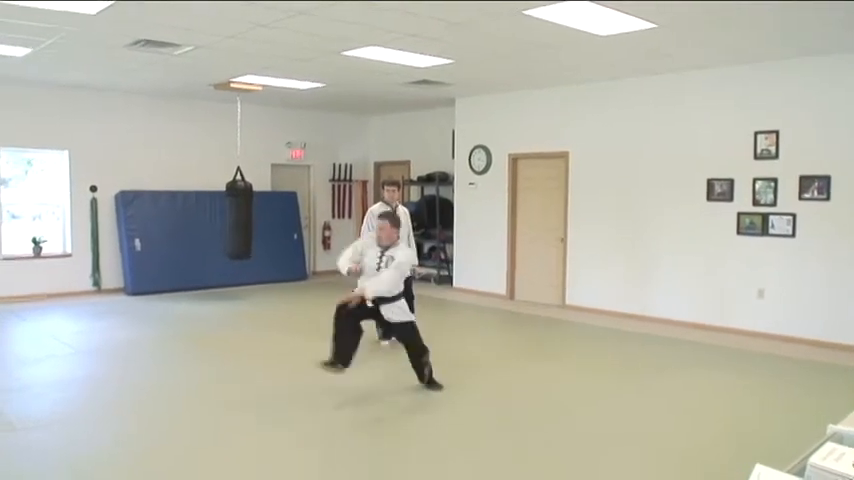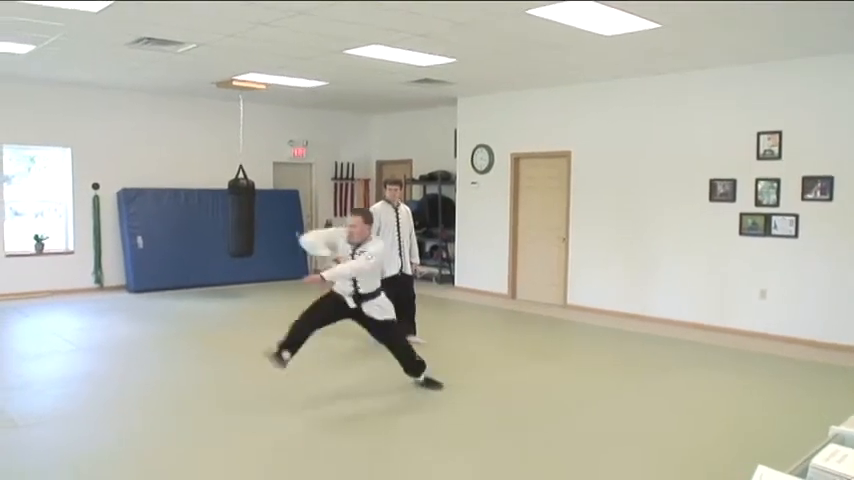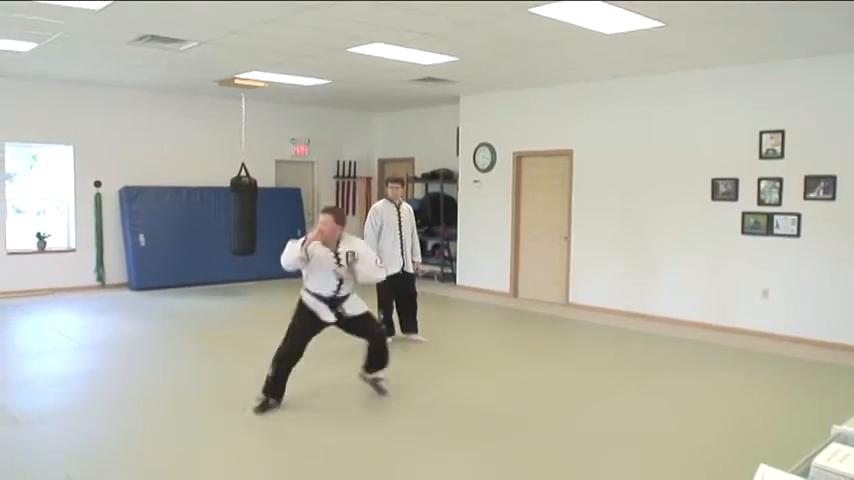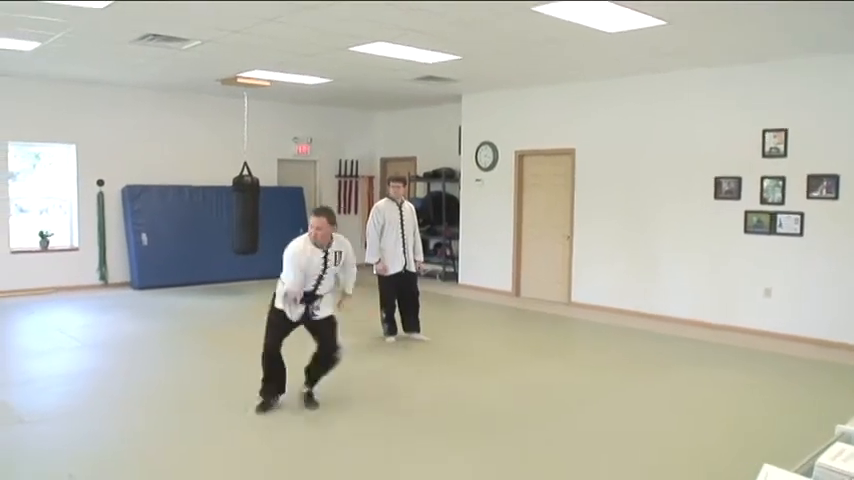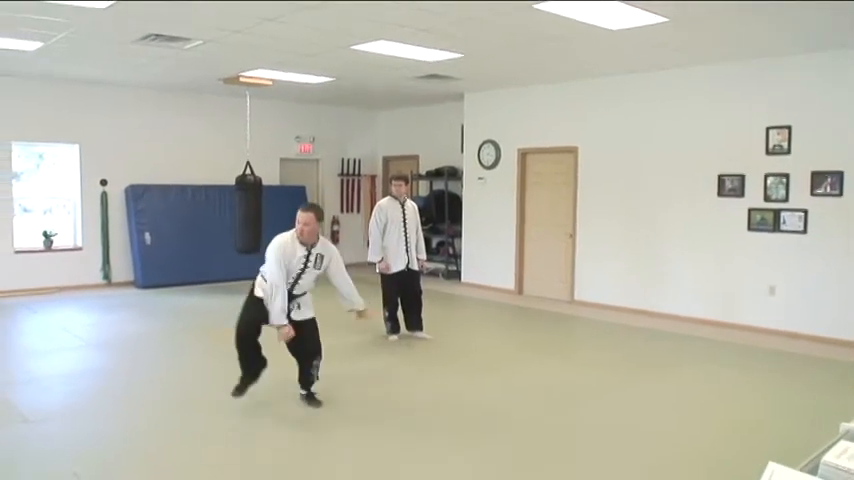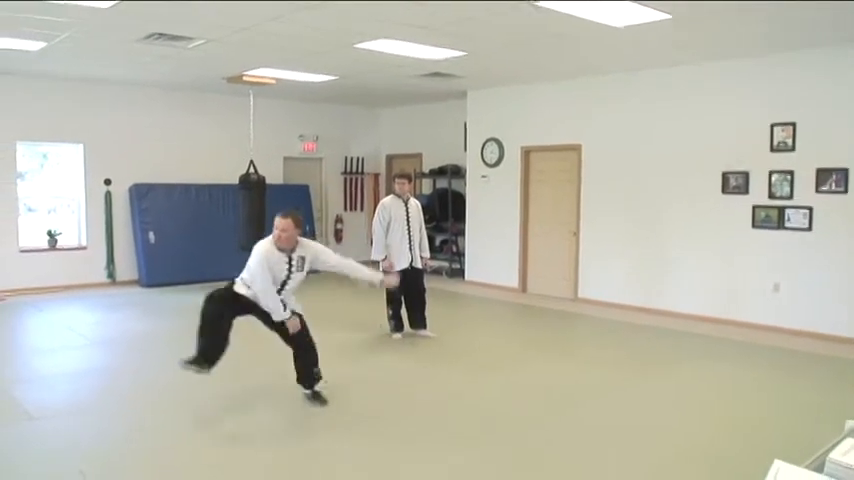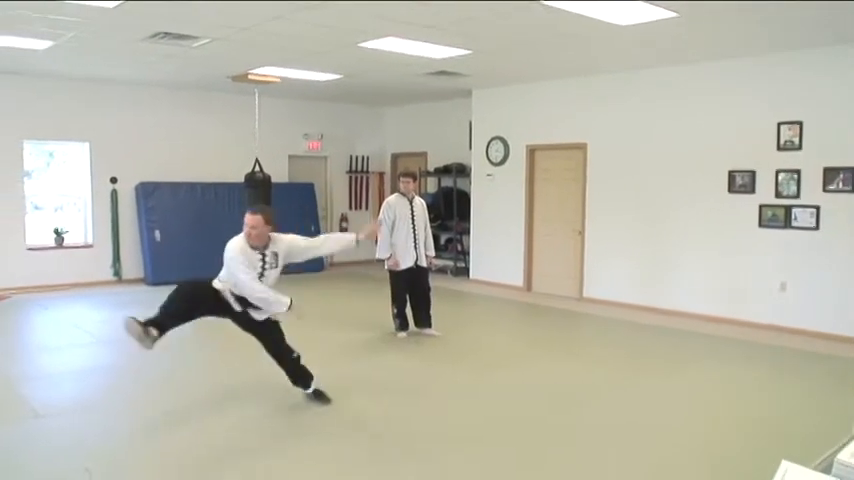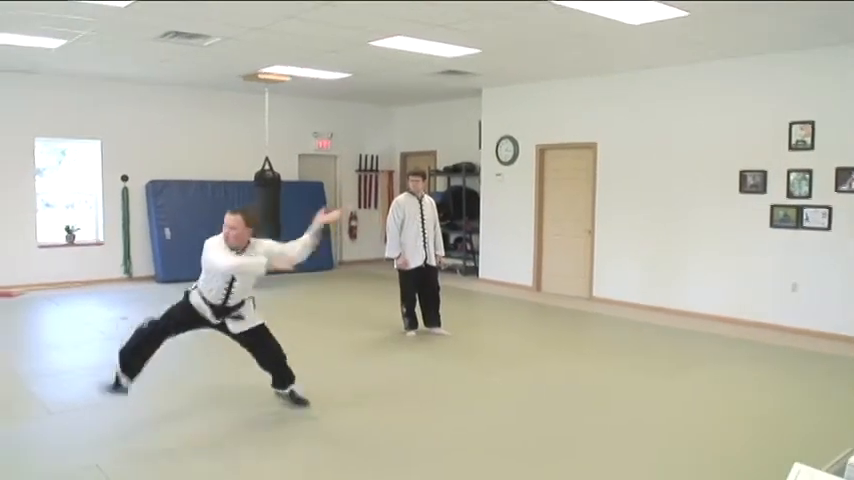
dt=0.1s
person 1, frame 1
left shoulder: (405, 254)
right shoulder: (368, 242)
left elbow: (390, 277)
right elbow: (346, 258)
left wrist: (361, 293)
right wrist: (350, 267)
left hip: (392, 305)
right hip: (366, 299)
left knee: (414, 344)
right knee: (344, 314)
left ankle: (427, 378)
right ankle: (341, 359)
person 1, frame 2
left shoulder: (377, 248)
right shoulder: (339, 236)
left elbow: (358, 267)
right elbow: (307, 239)
left wrist: (323, 276)
right wrist: (331, 254)
left hip: (371, 302)
right hip: (343, 297)
left knee: (396, 340)
right knee: (311, 317)
left ankle: (419, 375)
right ankle: (283, 353)
person 1, frame 3
left shoulder: (356, 245)
right shoulder: (310, 245)
left elbow: (378, 273)
right elbow: (287, 262)
left wrist: (353, 273)
right wrist: (306, 242)
left hip: (346, 304)
right hip: (315, 305)
left knee: (378, 336)
right knee: (290, 347)
left ankle: (372, 373)
right ankle: (272, 396)
person 1, frame 4
left shoulder: (342, 244)
right shoulder: (297, 248)
left elbow: (349, 267)
right elbow: (293, 281)
left wrist: (346, 290)
right wrist: (292, 294)
left hip: (319, 304)
right hip: (289, 302)
left knee: (329, 350)
right knee: (271, 345)
left ankle: (309, 388)
right ankle: (272, 393)
person 1, frame 5
left shoulder: (327, 248)
right shoulder: (281, 244)
left elbow: (340, 277)
right elbow: (276, 286)
left wrist: (357, 304)
right wrist: (281, 322)
left hip: (296, 300)
right hip: (266, 293)
left knee: (310, 349)
right knee: (246, 332)
left ankle: (307, 390)
right ankle: (250, 374)
person 1, frame 6
left shoulder: (310, 249)
right shoulder: (262, 252)
left elbow: (341, 263)
right elbow: (266, 291)
left wrist: (380, 278)
right wrist: (285, 317)
left hip: (283, 301)
right hip: (247, 293)
left knee: (304, 345)
right knee: (215, 304)
left ankle: (311, 388)
right ankle: (204, 358)
person 1, frame 7
left shoulder: (283, 243)
right shoulder: (235, 248)
left elbow: (319, 245)
right elbow: (248, 285)
left wrist: (358, 237)
right wrist: (285, 305)
left hip: (254, 306)
right hip: (223, 294)
left knee: (280, 348)
right knee: (187, 295)
left ankle: (309, 387)
right ankle: (151, 330)
person 1, frame 8
left shoulder: (262, 248)
right shoulder: (214, 245)
left elbow: (293, 253)
right elbow: (227, 264)
left wrist: (316, 226)
right wrist: (268, 262)
left hip: (236, 313)
right hip: (203, 304)
left knee: (270, 351)
right knee: (156, 331)
left ankle: (285, 388)
right ankle: (123, 379)
person 2, frame 1
left shoulder: (404, 211)
right shoulder: (374, 211)
left elbow: (409, 237)
right elbow: (367, 239)
left knee: (407, 300)
right ankle: (384, 335)
person 2, frame 2
left shoulder: (406, 210)
right shoulder: (376, 210)
left elbow: (411, 236)
left wrist: (415, 260)
left hip: (405, 265)
right hip: (386, 265)
left knee: (408, 299)
left ankle: (408, 332)
person 2, frame 3
left shoulder: (408, 209)
right shoulder: (378, 208)
left elbow: (413, 234)
right elbow: (370, 236)
left wrist: (416, 258)
left hip: (406, 263)
right hip: (386, 264)
left knee: (409, 298)
right knee: (386, 301)
left ankle: (410, 330)
right ankle: (387, 332)
person 2, frame 4
left shoulder: (410, 208)
right shoulder: (380, 207)
left elbow: (415, 233)
right elbow: (372, 235)
left wrist: (418, 257)
right wrist: (376, 260)
left hip: (408, 262)
right hip: (388, 262)
left knee: (411, 297)
right knee: (388, 300)
left ankle: (412, 329)
right ankle: (390, 331)
person 2, frame 5
left shoulder: (412, 206)
right shoulder: (382, 206)
left elbow: (418, 232)
right elbow: (375, 233)
left wrist: (421, 256)
right wrist: (379, 259)
left hip: (411, 260)
right hip: (390, 261)
left knee: (414, 295)
right knee: (391, 298)
left ankle: (415, 327)
right ankle: (393, 330)
person 2, frame 6
left shoulder: (416, 204)
right shoulder: (385, 204)
left elbow: (421, 230)
right elbow: (378, 231)
left wrist: (424, 254)
right wrist: (382, 257)
left hip: (414, 259)
right hip: (394, 259)
left knee: (417, 293)
right knee: (394, 297)
left ankle: (419, 325)
right ankle: (396, 328)
person 2, frame 7
left shoulder: (421, 203)
right shoulder: (390, 203)
left elbow: (426, 229)
right elbow: (383, 230)
left wrist: (430, 253)
right wrist: (387, 256)
left hip: (419, 257)
right hip: (399, 258)
left knee: (422, 292)
right knee: (399, 295)
left ankle: (424, 324)
right ankle: (401, 327)
person 2, frame 8
left shoulder: (430, 202)
right shoulder: (400, 202)
left elbow: (436, 228)
right elbow: (393, 230)
left wrist: (439, 252)
right wrist: (397, 255)
left hip: (429, 257)
right hip: (408, 257)
left knee: (432, 291)
right knee: (409, 294)
left ankle: (433, 323)
right ankle: (410, 325)
